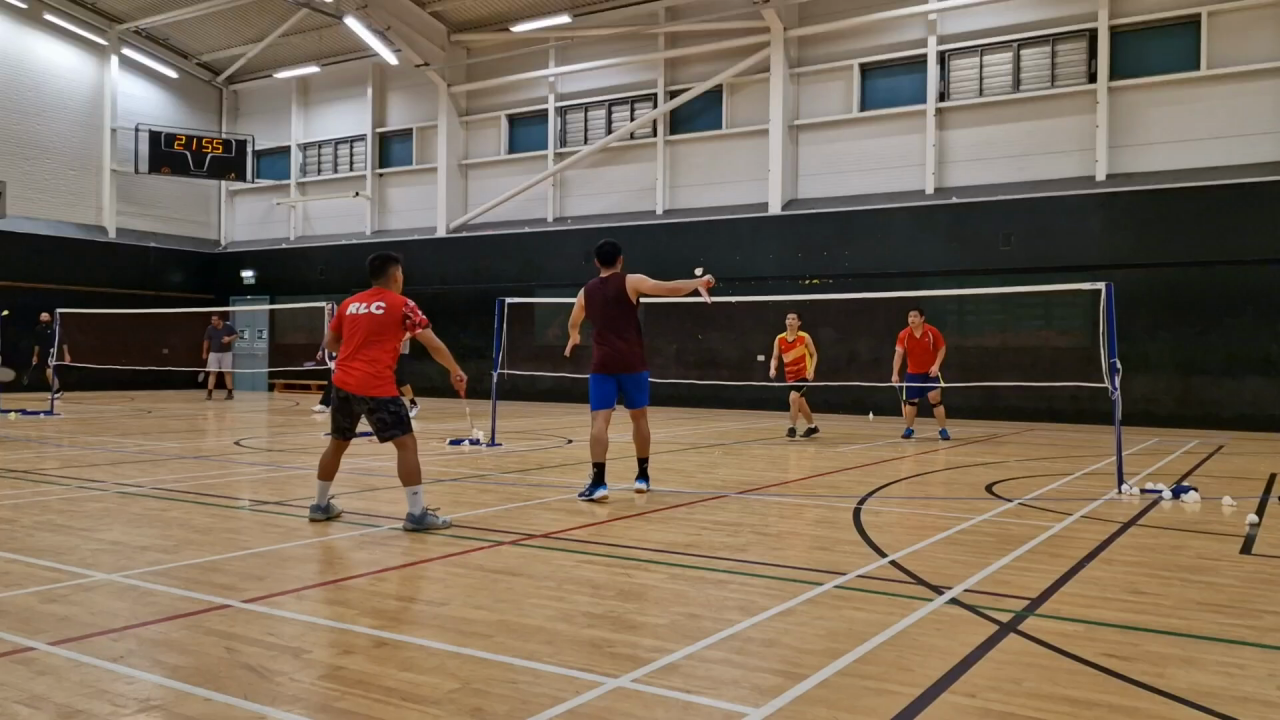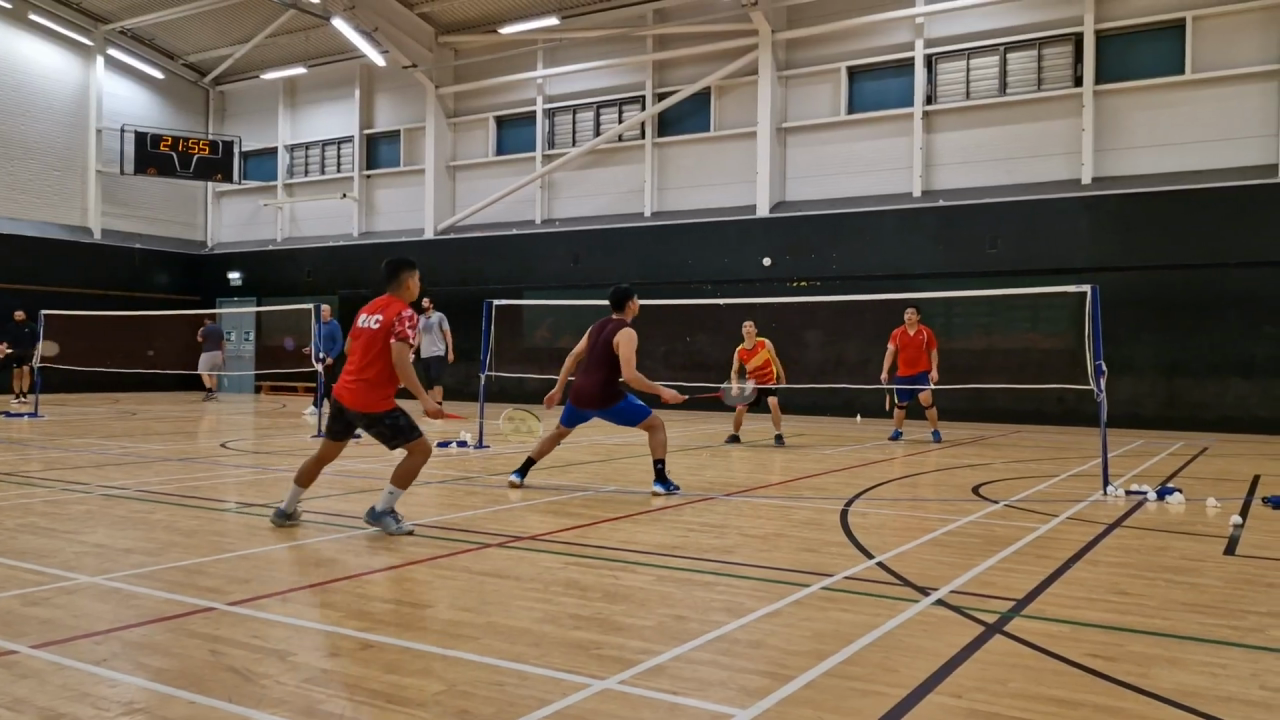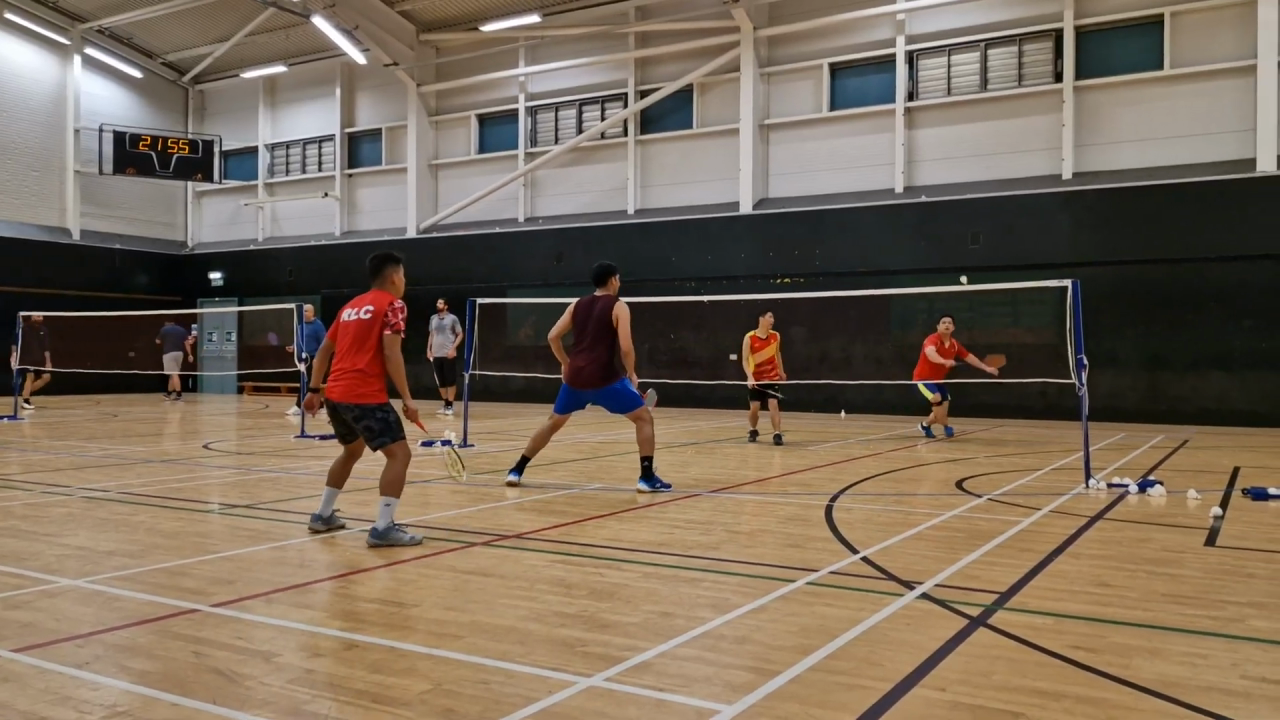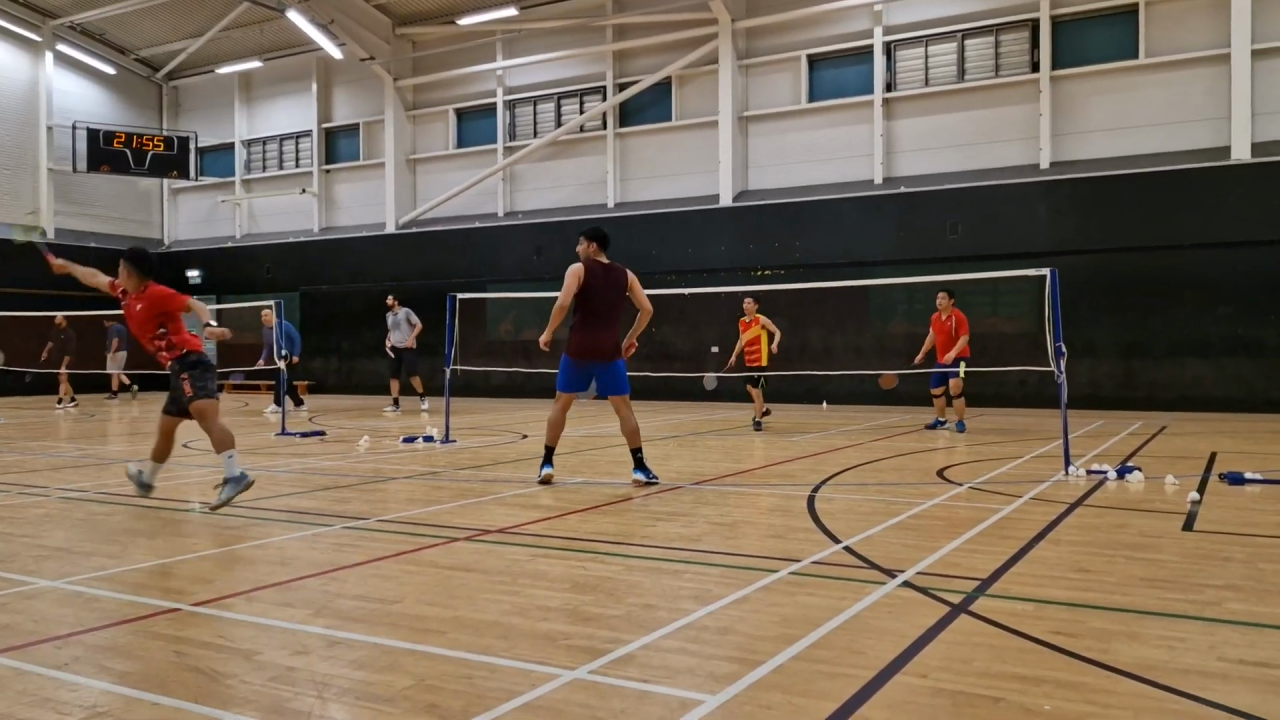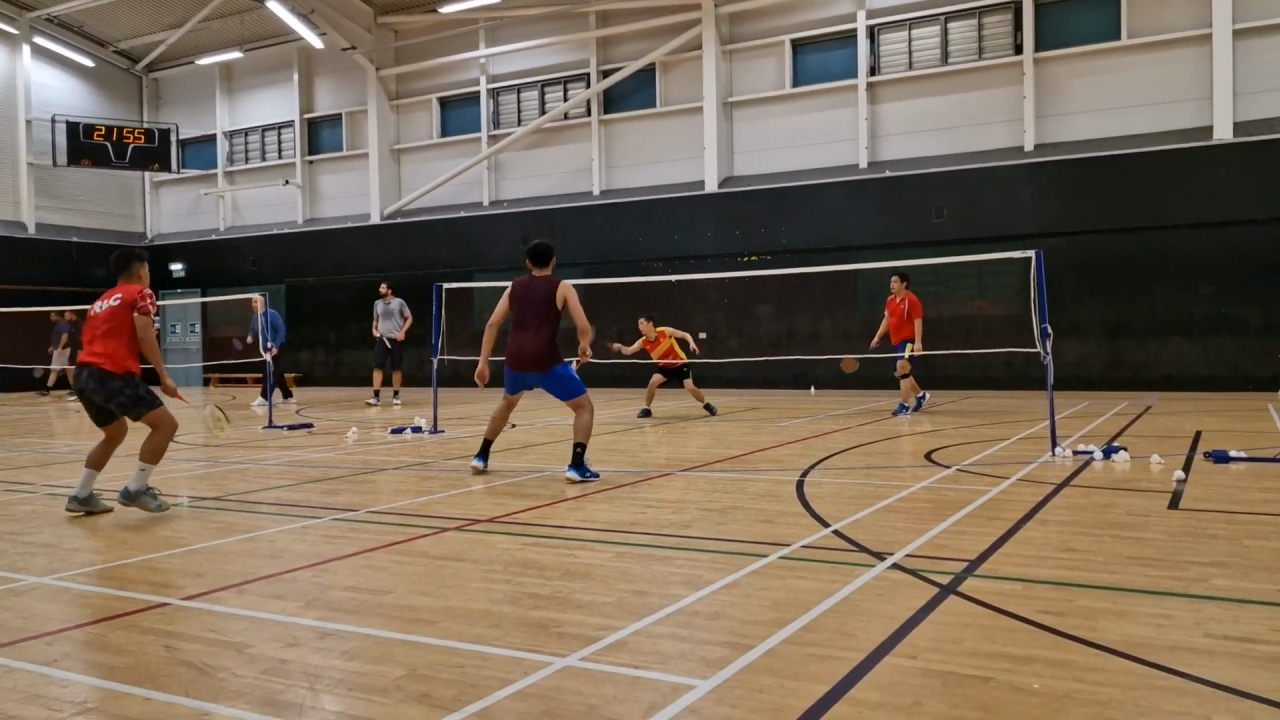
dt=1s
person 1, frame 1
left shoulder: (349, 303)
right shoulder: (402, 305)
left elbow: (329, 340)
right elbow: (432, 343)
right wrist: (456, 372)
left hip: (342, 385)
right hip: (377, 388)
left knee: (337, 444)
right knee: (406, 445)
left ankle: (320, 504)
right ankle: (417, 514)
person 1, frame 2
left shoulder: (370, 309)
right shoulder: (404, 314)
right elbow: (401, 362)
right wrist: (426, 401)
left hip: (343, 395)
right hip: (374, 402)
left knee: (325, 453)
right knee: (420, 450)
left ankle: (285, 510)
right ankle: (382, 510)
person 1, frame 3
left shoulder: (352, 306)
right shoulder: (392, 305)
left elbow: (323, 350)
right elbow: (391, 354)
left wrist: (314, 390)
right wrist: (407, 399)
left hip: (335, 393)
right hip: (364, 397)
left knee: (352, 451)
right knee: (399, 454)
left ankle: (323, 515)
right ankle: (383, 527)
person 1, frame 4
left shoulder: (156, 294)
right shoulder: (126, 294)
left elbow: (195, 305)
right elbow: (96, 278)
left wrist: (208, 326)
right wrist: (66, 266)
left hip: (190, 363)
right hip: (181, 368)
left knee: (209, 418)
right knee: (166, 428)
left ankle: (235, 477)
right ankle: (146, 478)
person 1, frame 5
left shoulder: (102, 302)
right shoulder: (140, 294)
right elbow: (145, 337)
right wrist: (164, 376)
left hip: (85, 375)
right hip: (111, 374)
left knee: (115, 433)
right knee: (165, 425)
left ankle: (82, 496)
right ankle: (136, 489)
person 2, frame 1
left shoulder: (586, 291)
right shoulder: (631, 281)
left elbow: (573, 323)
right elbow: (668, 289)
left wrist: (573, 338)
right wrist: (699, 282)
left hip: (603, 365)
right hip: (632, 363)
left knee: (600, 421)
right knee: (639, 418)
left ankle: (598, 482)
right ankle: (642, 476)
person 2, frame 2
left shoulder: (599, 325)
right shoulder: (627, 333)
left elbow: (573, 356)
right elbow: (630, 377)
left wrist: (558, 389)
right wrist: (662, 390)
left hip: (579, 395)
right hip: (607, 398)
left knee: (559, 432)
right knee: (656, 425)
left ankle: (519, 473)
right ankle: (661, 480)
person 2, frame 3
left shoulder: (577, 305)
right shoulder: (619, 307)
left elbow: (553, 337)
right elbow: (626, 348)
left wrist: (566, 363)
right wrist: (631, 373)
left hip: (575, 377)
right hip: (605, 378)
left knee: (554, 423)
right knee: (644, 418)
left ankle: (517, 471)
right ankle: (647, 477)
person 2, frame 4
left shoulder: (577, 270)
right shoulder: (625, 275)
left elbow: (563, 304)
right elbow: (647, 309)
left wrist: (547, 334)
right wrist: (631, 338)
left hip: (577, 351)
right hip: (609, 352)
left knee: (561, 405)
right knee: (623, 409)
left ankle: (547, 463)
right ankle: (640, 468)
person 2, frame 5
left shoulder: (514, 287)
right shoulder: (563, 287)
left elbow: (492, 325)
right elbow: (584, 327)
left wrist: (483, 363)
right wrist: (585, 347)
left hip: (515, 360)
right hip: (546, 361)
left knee: (508, 403)
right knee: (584, 407)
left ankle: (481, 456)
right ankle: (577, 466)
